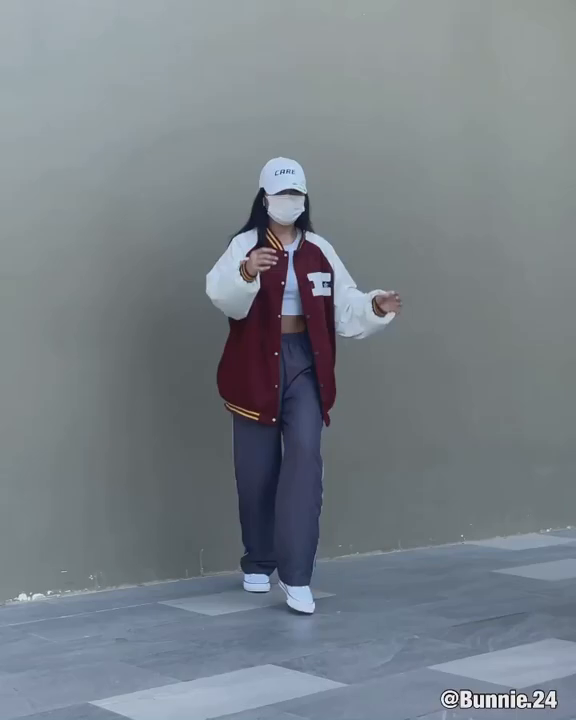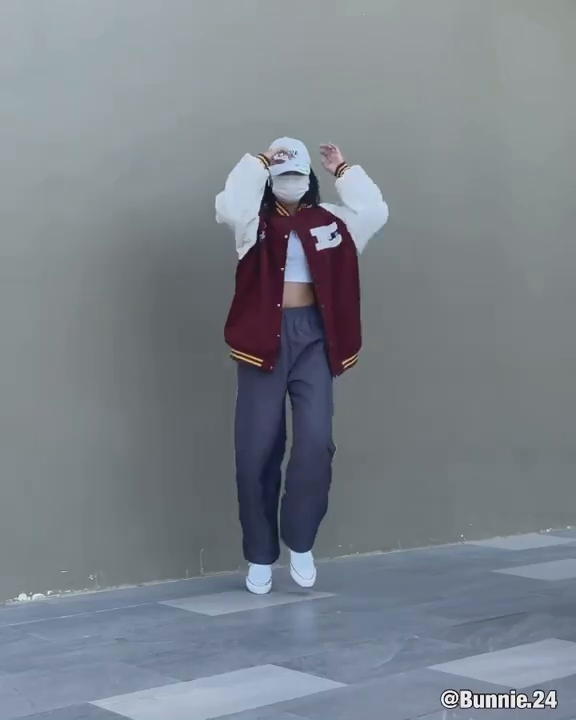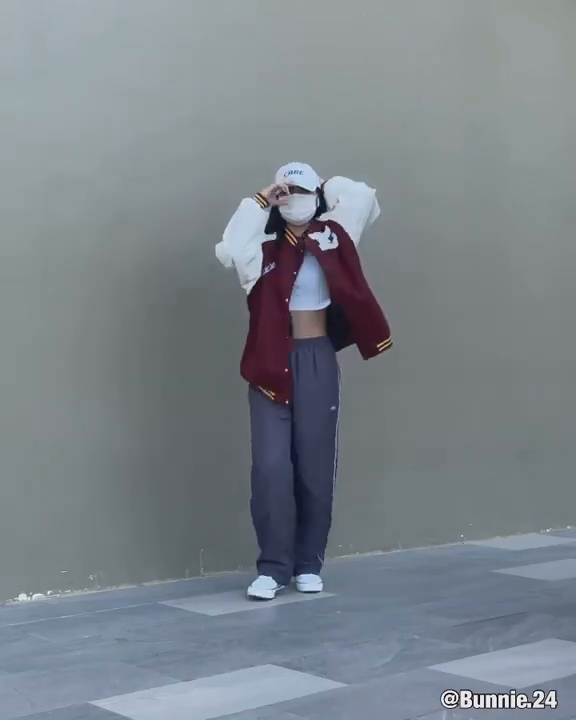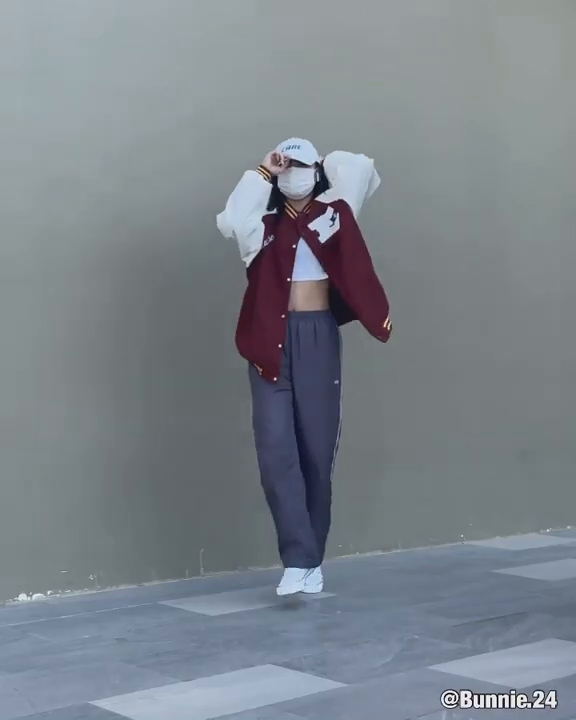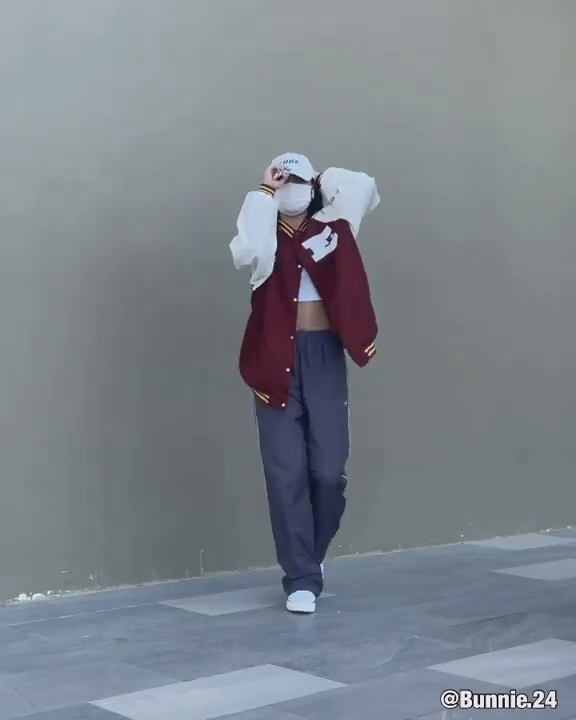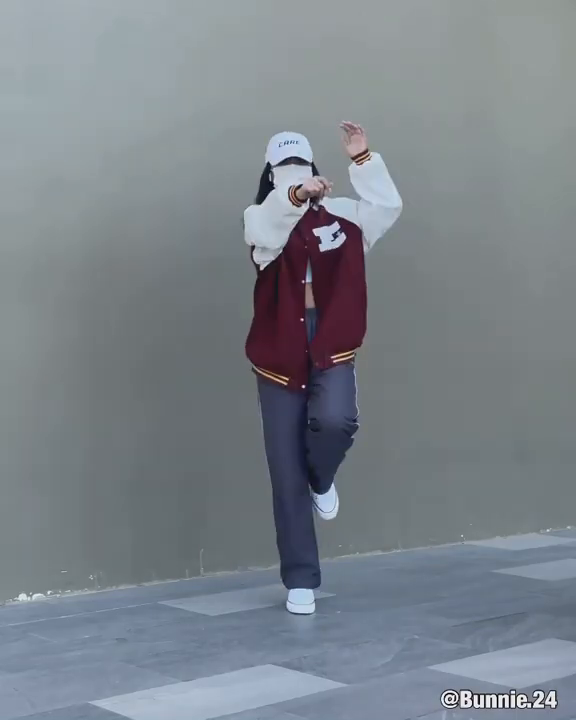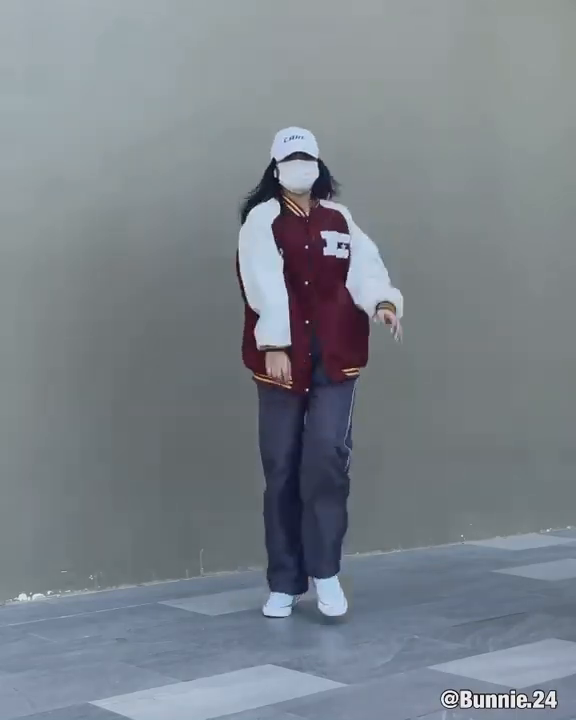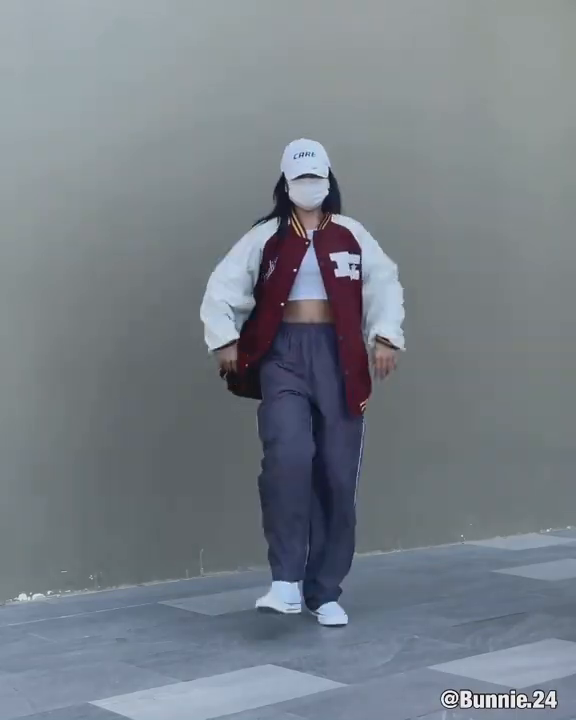
dt=0.2s
person 1, frame 1
left shoulder: (319, 251)
right shoulder: (246, 246)
left elbow: (346, 311)
right elbow: (221, 293)
left wrist: (375, 309)
right wrist: (246, 273)
left hip: (304, 365)
right hip: (256, 367)
left knee: (305, 459)
right knee: (258, 473)
left ankle: (296, 576)
right ankle: (259, 564)
person 1, frame 2
left shoulder: (326, 221)
right shoulder: (257, 222)
left elbow: (374, 213)
right elbow: (229, 206)
left wrist: (343, 170)
right wrist: (259, 162)
left hip: (312, 337)
right hip: (264, 340)
left knee: (315, 439)
right knee: (258, 448)
left ankle: (300, 542)
right ankle: (260, 553)
person 1, frame 3
left shoulder: (332, 235)
right shoulder: (263, 250)
left elbow: (363, 198)
right elbow: (228, 250)
left wrist: (324, 187)
right wrist: (260, 203)
left hip: (318, 364)
right hip: (271, 366)
left knee: (314, 475)
right knee: (271, 470)
left ankle: (308, 565)
right ankle: (275, 566)
person 1, frame 4
left shoulder: (334, 209)
right shoulder: (263, 223)
left elbow: (363, 170)
right elbow: (230, 221)
left wrist: (323, 162)
right wrist: (262, 173)
left hip: (319, 339)
right hip: (272, 341)
left knee: (317, 452)
right knee: (277, 448)
left ankle: (312, 558)
right ankle: (298, 559)
person 1, frame 5
left shoulder: (332, 226)
right shoulder: (264, 236)
left elbow: (363, 190)
right elbow: (248, 249)
left wrist: (320, 177)
right wrist: (267, 191)
left hip: (326, 359)
right hip: (275, 361)
left knee: (330, 472)
right knee: (285, 474)
left ankle: (315, 547)
right ankle: (301, 579)
person 1, frame 6
left shoulder: (336, 212)
right shoulder: (264, 214)
left elbow: (384, 210)
right elbow: (270, 227)
left wrist: (362, 157)
right wrist: (293, 199)
left hip: (331, 338)
right hip: (280, 342)
left knee: (336, 420)
right knee: (285, 461)
left ankle: (321, 480)
right ankle: (300, 579)
person 1, frame 7
left shoulder: (338, 218)
right shoulder: (262, 218)
left elbow: (365, 271)
right elbow: (262, 280)
left wrist: (386, 304)
right wrist: (274, 343)
left hip: (332, 345)
right hip: (282, 346)
left knee: (328, 448)
right knee: (281, 463)
left ankle: (324, 572)
right ankle: (284, 583)
person 1, frame 8
left shoulder: (353, 234)
right shoulder: (266, 236)
left elbow: (381, 289)
right elbow: (229, 288)
left wrist: (385, 337)
right wrist: (225, 338)
left hip: (337, 358)
right hip: (284, 355)
left knee: (338, 476)
right knee: (288, 458)
left ankle: (323, 592)
right ankle: (285, 577)
